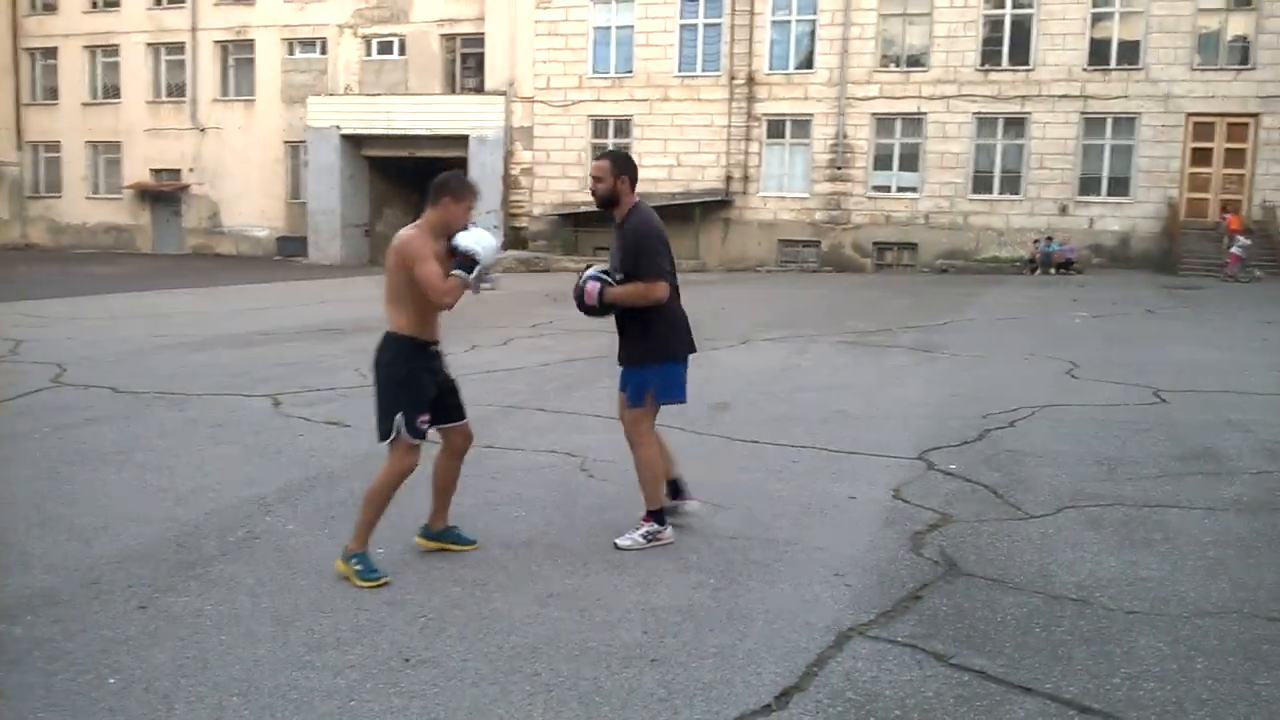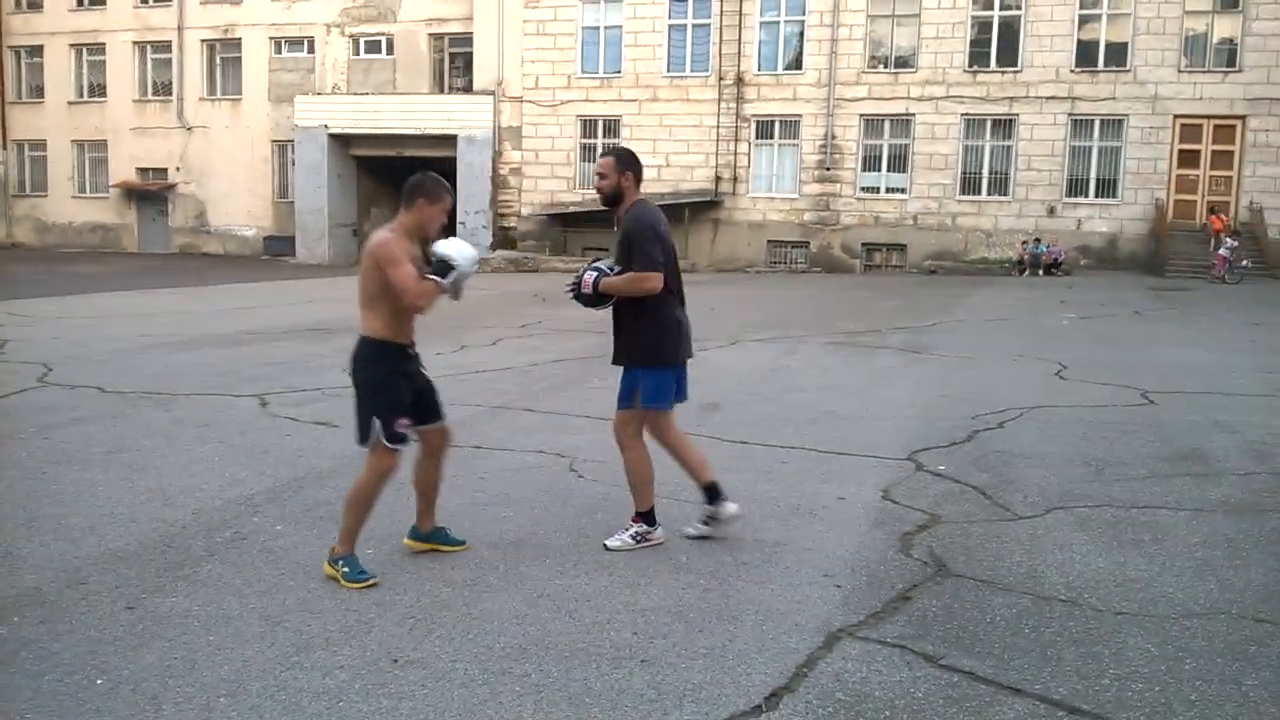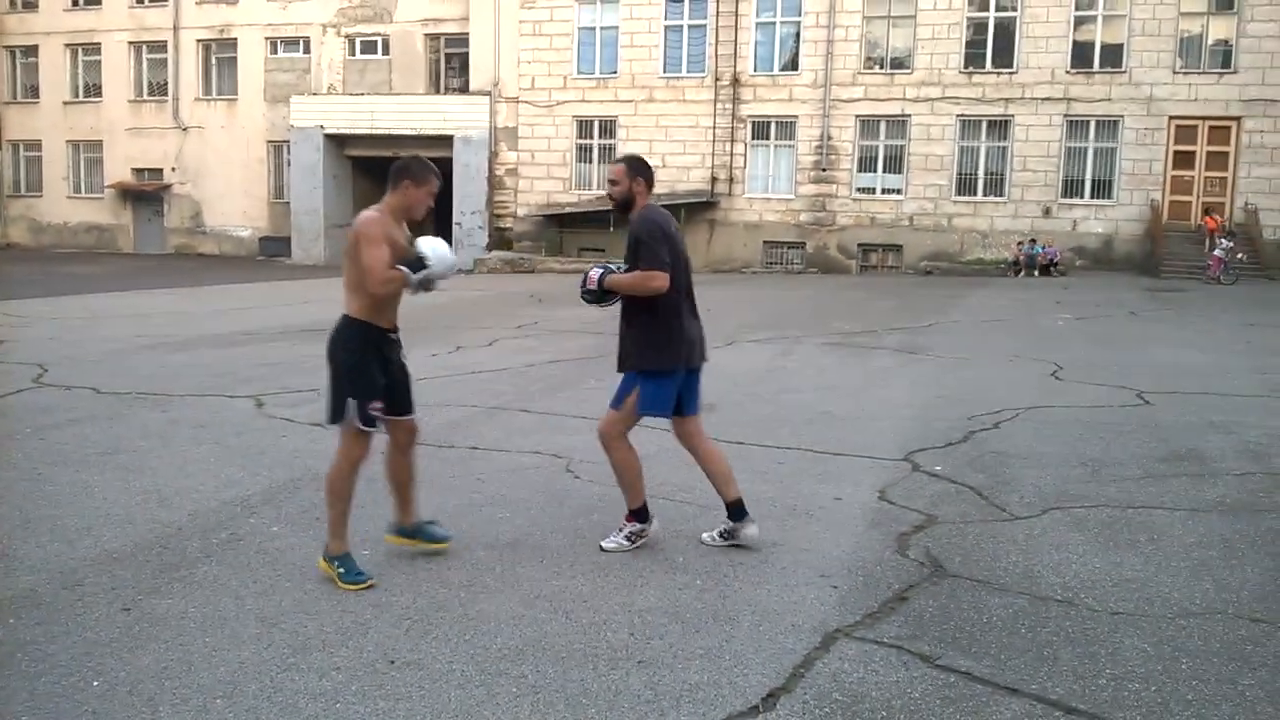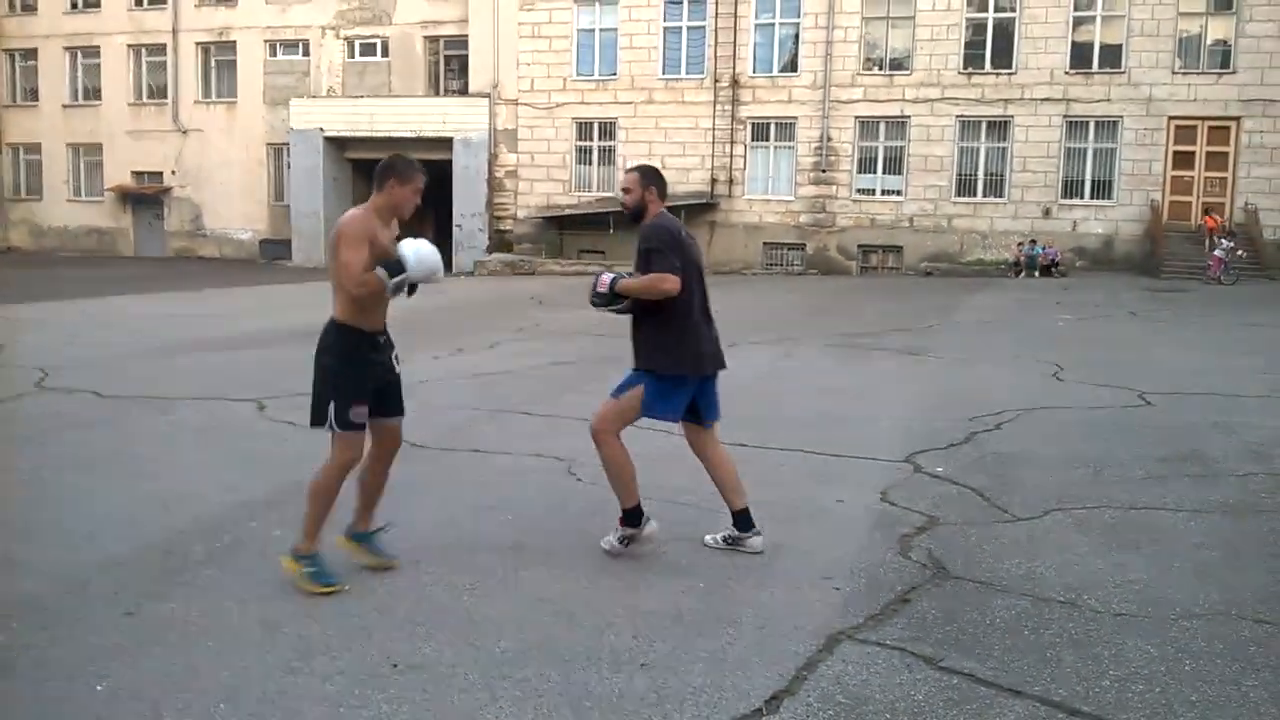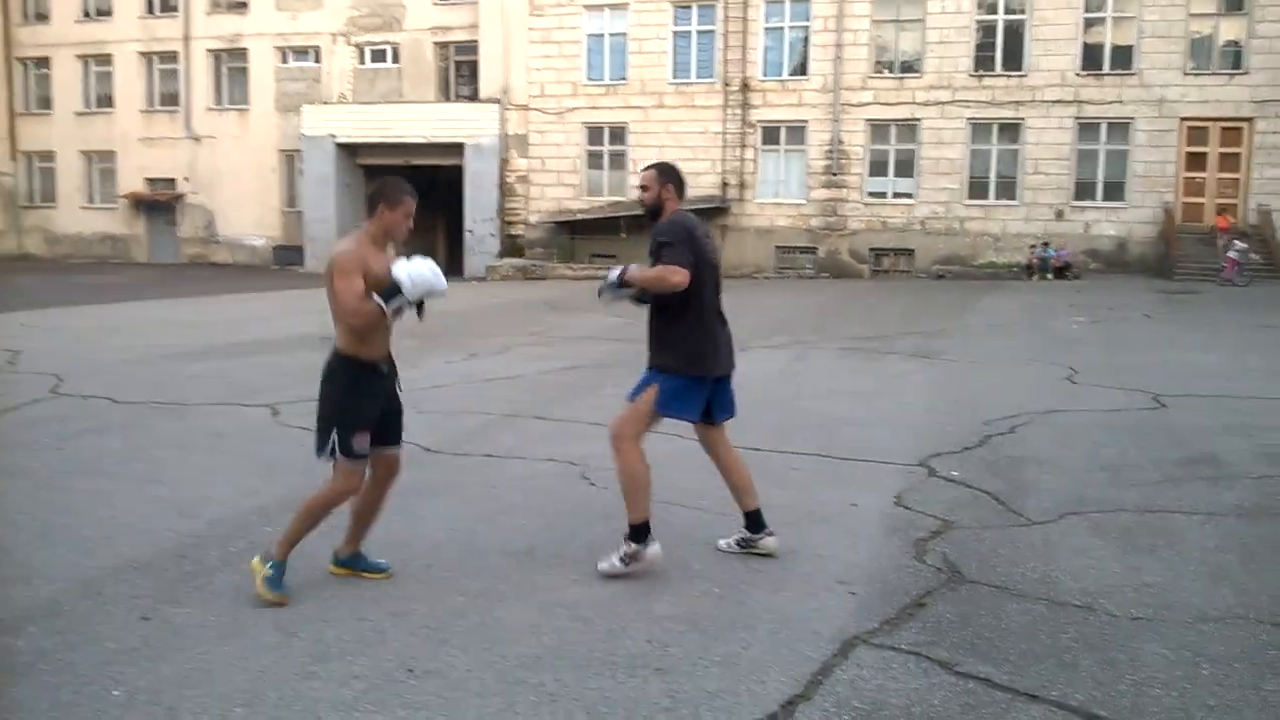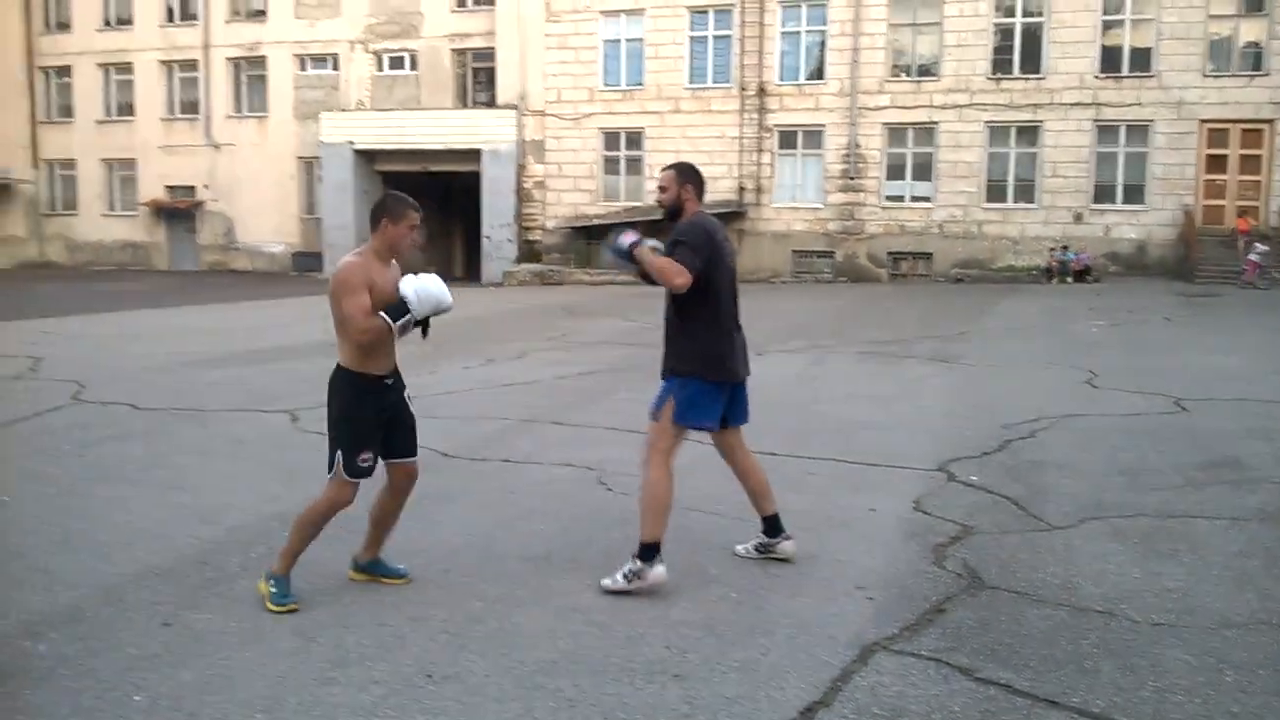
dt=0.1s
person 1, frame 1
left shoulder: (432, 242)
right shoulder: (414, 242)
left elbow: (438, 292)
right elbow: (443, 297)
left wrist: (462, 268)
right wrist: (466, 266)
left hip: (428, 354)
right hip: (403, 357)
left knee: (459, 438)
right knee: (403, 460)
left ankle: (437, 527)
right ankle: (354, 551)
person 1, frame 2
left shoulder: (407, 243)
right shoulder: (388, 243)
right elbow: (417, 300)
left wrist: (442, 276)
right wrist: (445, 272)
left hip: (403, 356)
right hip: (379, 359)
left knee: (437, 439)
right knee: (382, 462)
left ankle: (424, 528)
right ankle: (341, 554)
person 1, frame 3
left shoulder: (398, 226)
right shoulder: (372, 225)
right elbow: (379, 285)
left wrist: (423, 270)
right wrist: (419, 268)
left hip: (385, 341)
right hip: (358, 342)
left knee: (404, 434)
right knee: (356, 447)
left ankle: (408, 522)
right ankle: (337, 550)
person 1, frame 4
left shoulder: (387, 225)
right shoulder: (354, 225)
right elbow: (356, 286)
left wrist: (404, 272)
right wrist: (398, 271)
left hip: (377, 342)
right hip: (345, 345)
left knee: (389, 439)
right knee: (346, 454)
left ankle: (360, 530)
right ankle: (303, 550)
person 1, frame 5
left shoulder: (386, 252)
right shoulder: (348, 255)
right elbow: (355, 316)
left wrist: (409, 292)
right wrist: (397, 293)
left hip: (383, 371)
right hip: (350, 375)
left knee: (387, 466)
right knee: (346, 484)
left ankle: (348, 554)
right ankle: (274, 559)
person 1, frame 6
left shoulder: (390, 267)
right shoulder: (352, 270)
right elbow: (362, 332)
left wrist: (416, 311)
right wrist: (405, 309)
left hip: (390, 383)
right hip: (355, 388)
left knee: (405, 475)
right knee: (340, 494)
left ankle: (368, 558)
right ankle: (278, 573)
person 2, frame 1
left shoulder: (641, 227)
right shoulder: (629, 221)
left elbow: (655, 289)
left wrist: (602, 295)
right wrist: (602, 286)
left hip: (656, 343)
right hip: (647, 340)
left knee: (637, 426)
right knee: (632, 417)
left ankle: (658, 522)
right ankle: (675, 493)
person 2, frame 2
left shoulder: (639, 222)
right shoulder: (641, 216)
left elbow: (651, 281)
left wrist: (600, 283)
right wrist: (609, 279)
left hip: (652, 345)
right hip: (656, 341)
left knee: (626, 428)
right knee: (660, 426)
left ankle: (645, 523)
right ankle: (717, 501)
person 2, frame 3
left shoulder: (644, 223)
right shoulder: (660, 221)
left elbow: (656, 281)
left wrist: (607, 282)
right wrist: (621, 285)
left hip: (657, 353)
right hip: (682, 345)
left knee: (611, 431)
right knee: (690, 432)
left ankle: (639, 522)
right ankle: (740, 520)
person 2, frame 4
left shoulder: (656, 230)
right shoulder: (676, 230)
left elbow: (667, 284)
left wrist: (617, 285)
right wrist: (628, 289)
left hip: (670, 358)
right hip: (699, 353)
left knee: (602, 427)
right knee: (704, 441)
left ankle: (633, 521)
right ankle: (746, 530)
person 2, frame 5
left shoulder: (673, 227)
right shoulder: (692, 228)
left elbow: (676, 279)
left wrist: (627, 276)
right wrist: (643, 284)
left hip: (681, 357)
right hip: (712, 353)
left knee: (624, 433)
right knee: (715, 440)
left ankle: (638, 542)
right ankle: (758, 531)
person 2, frame 6
left shoulder: (691, 228)
right shoulder: (712, 230)
left elbow: (679, 280)
left wrist: (639, 249)
right wrist: (650, 256)
left hip: (698, 362)
right hip: (726, 357)
left knee: (657, 451)
right knee: (732, 444)
left ankle: (647, 562)
right ankle: (776, 536)
